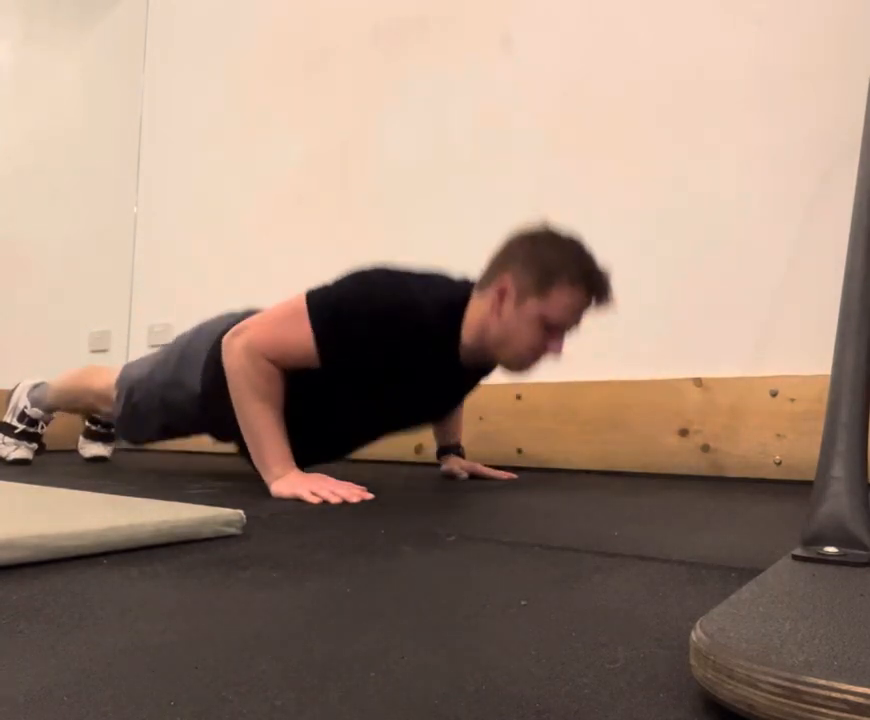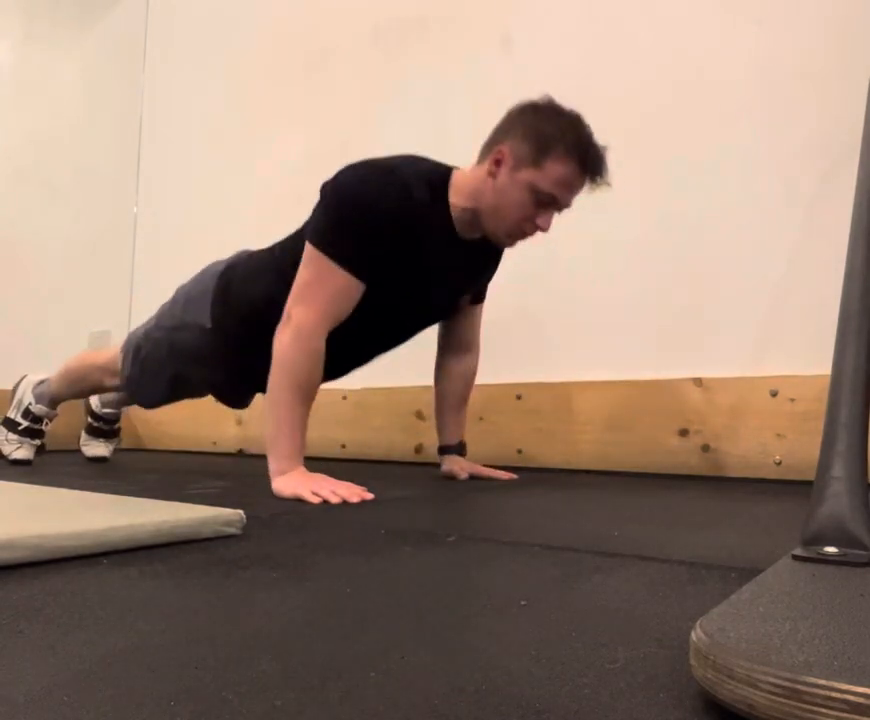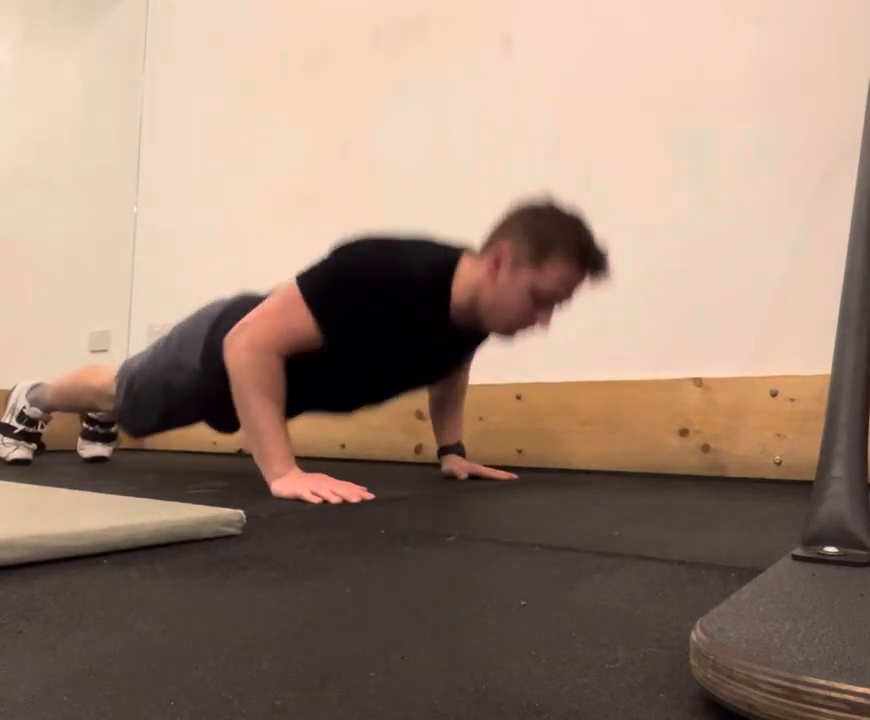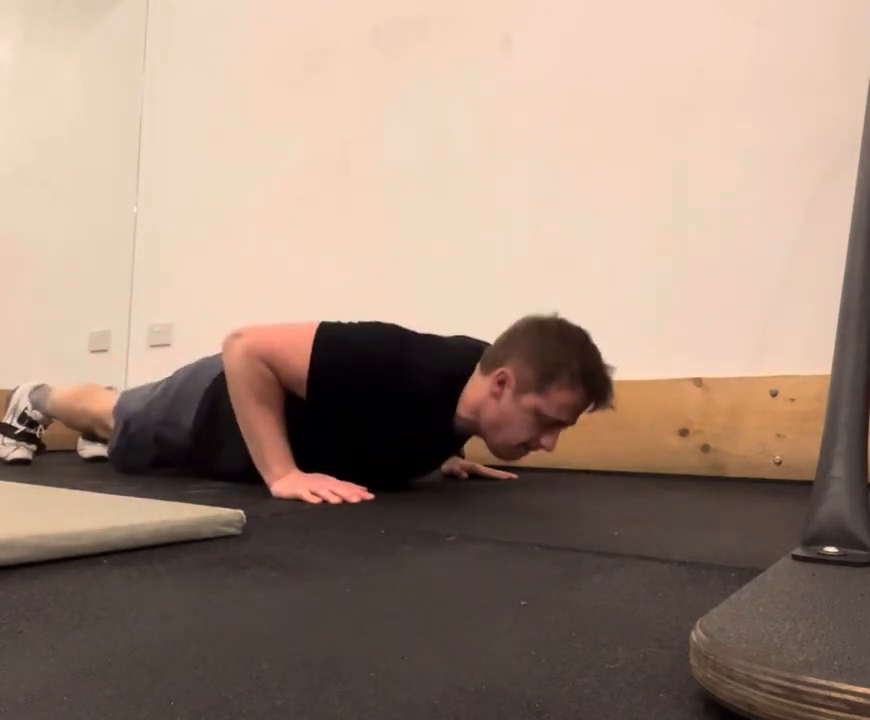
dt=0.2s
person 1, frame 1
left shoulder: (483, 329)
right shoulder: (394, 307)
right elbow: (244, 343)
left wrist: (450, 450)
right wrist: (282, 473)
left hip: (261, 382)
right hip: (219, 369)
right knee: (121, 402)
left ankle: (97, 423)
person 1, frame 2
left shoulder: (486, 239)
right shoulder: (383, 194)
left elbow: (459, 342)
right elbow: (302, 332)
left wrist: (452, 447)
right wrist: (287, 470)
left hip: (268, 334)
right hip: (227, 309)
right knee: (130, 372)
left ankle: (101, 415)
person 1, frame 3
left shoulder: (475, 298)
right shoulder: (387, 278)
left elbow: (449, 362)
right elbow: (248, 341)
left wrist: (450, 448)
right wrist: (280, 472)
left hip: (265, 360)
right hip: (221, 351)
right knee: (123, 394)
left ankle: (97, 421)
person 1, frame 4
left shoulder: (470, 386)
right shoulder: (395, 371)
right elbow: (244, 348)
left wrist: (449, 457)
right wrist: (283, 475)
left hip: (292, 404)
right hip: (217, 408)
right knee: (121, 421)
